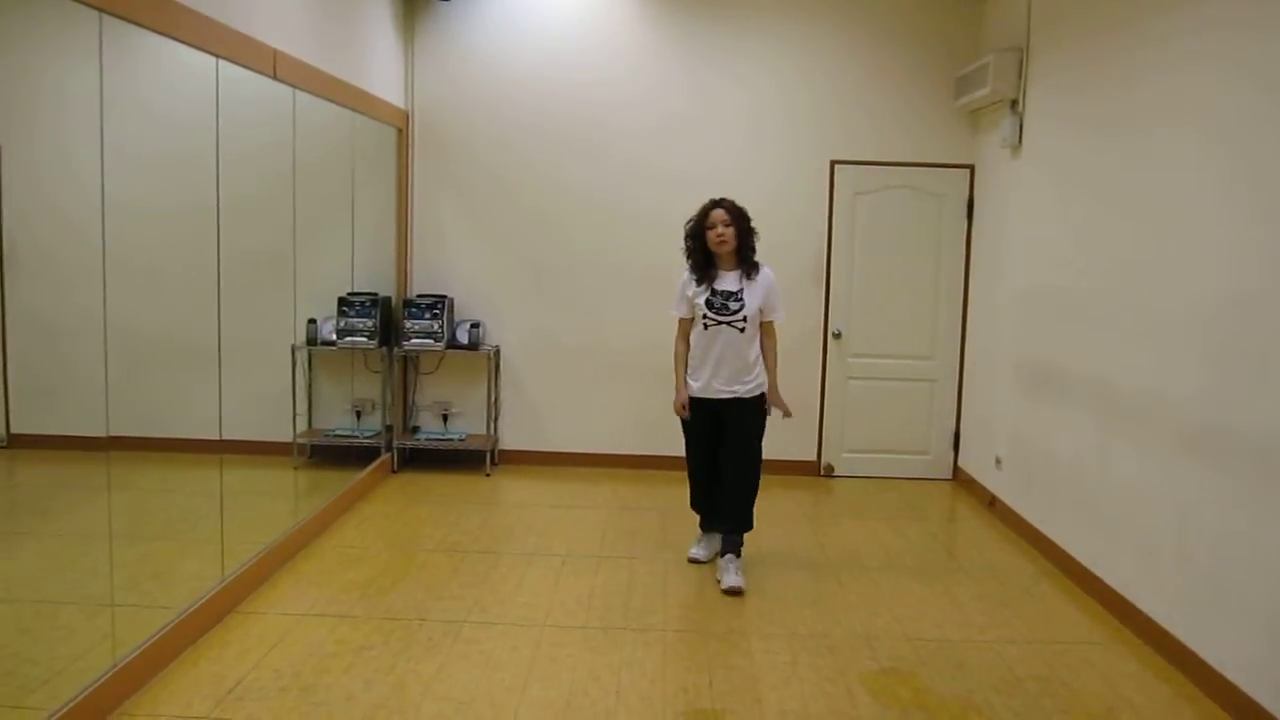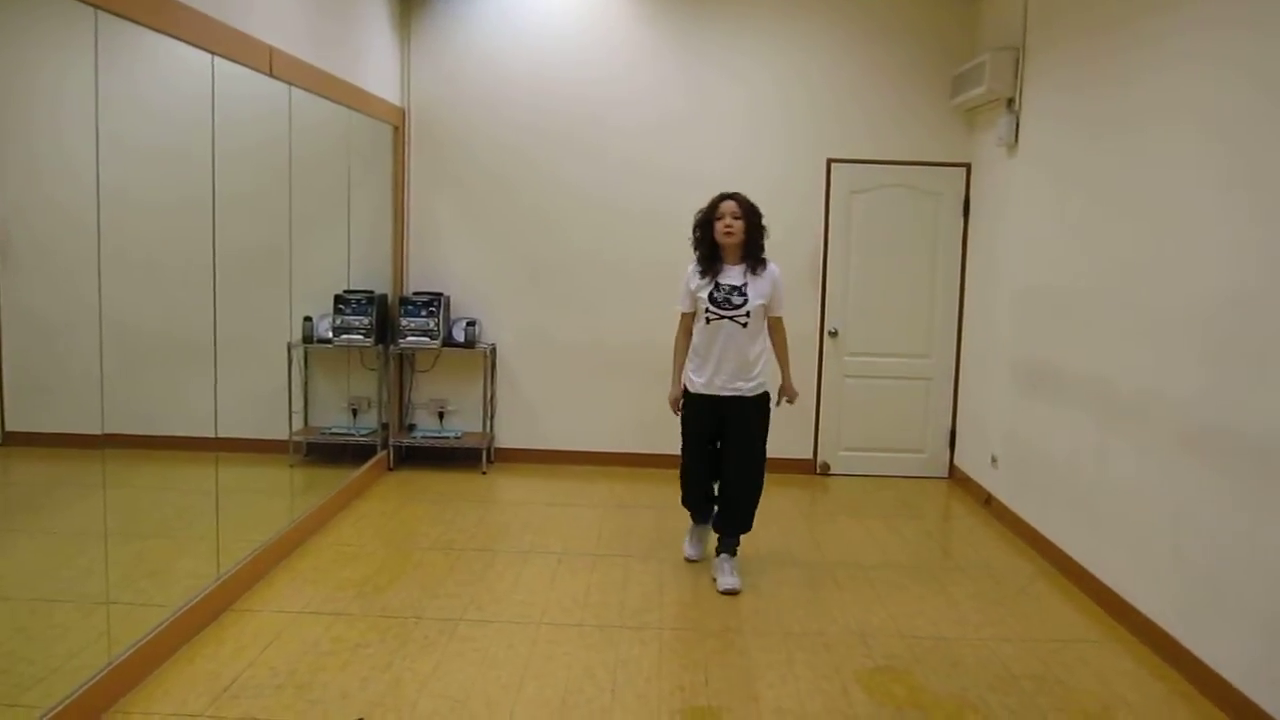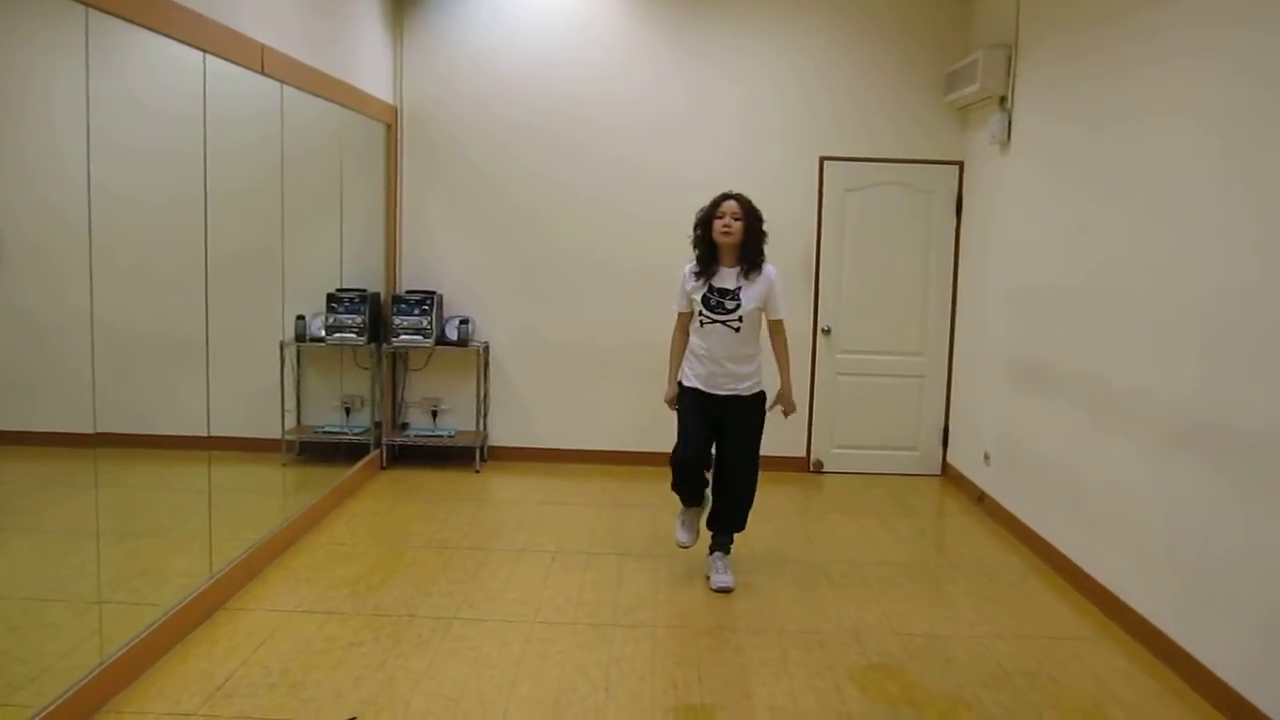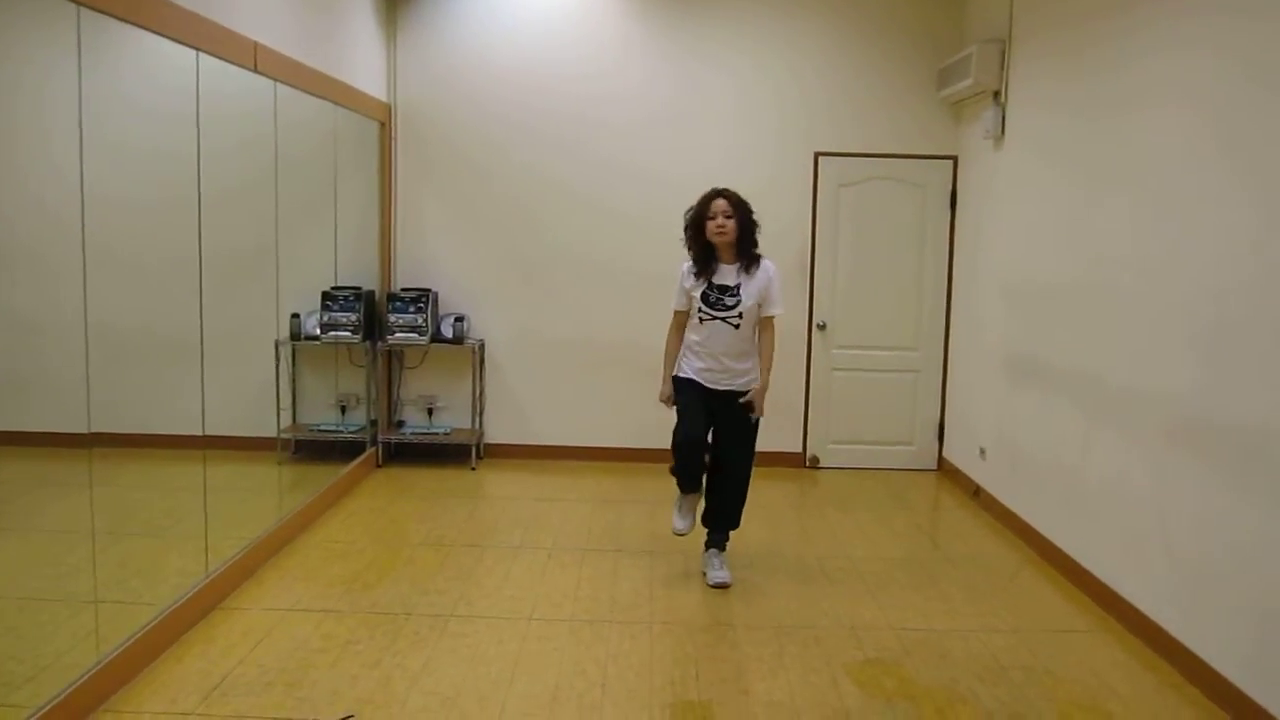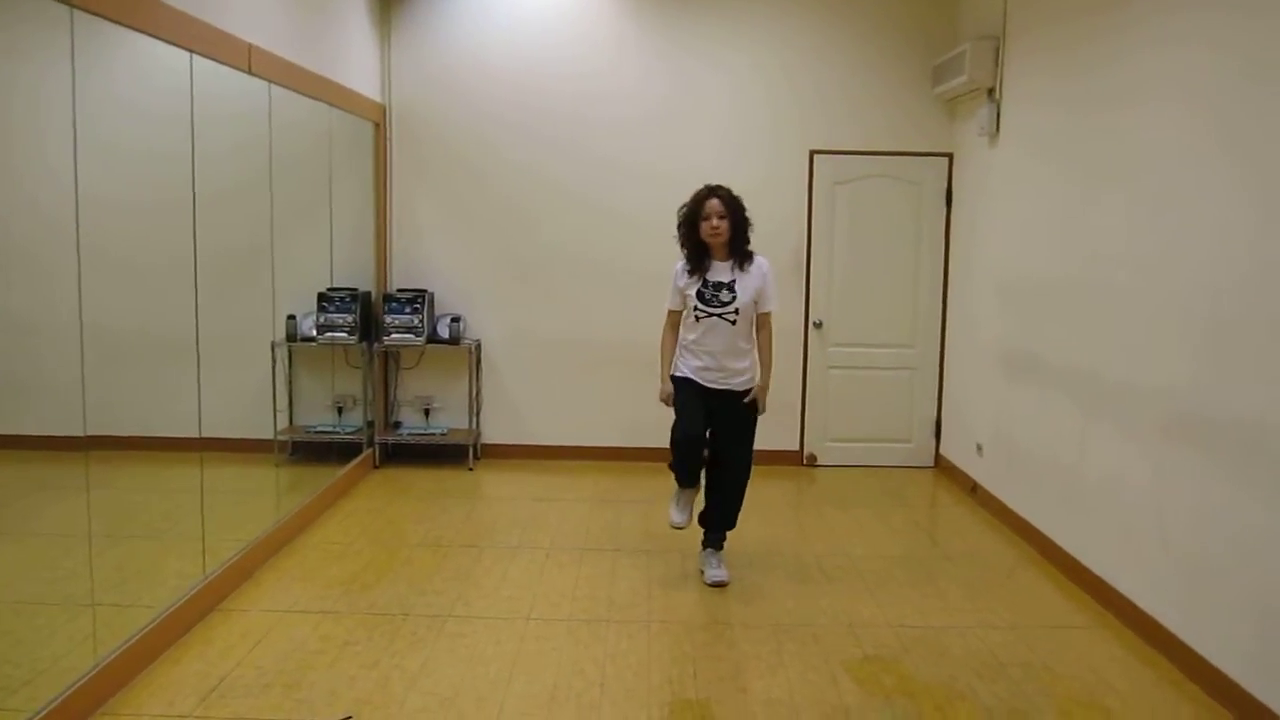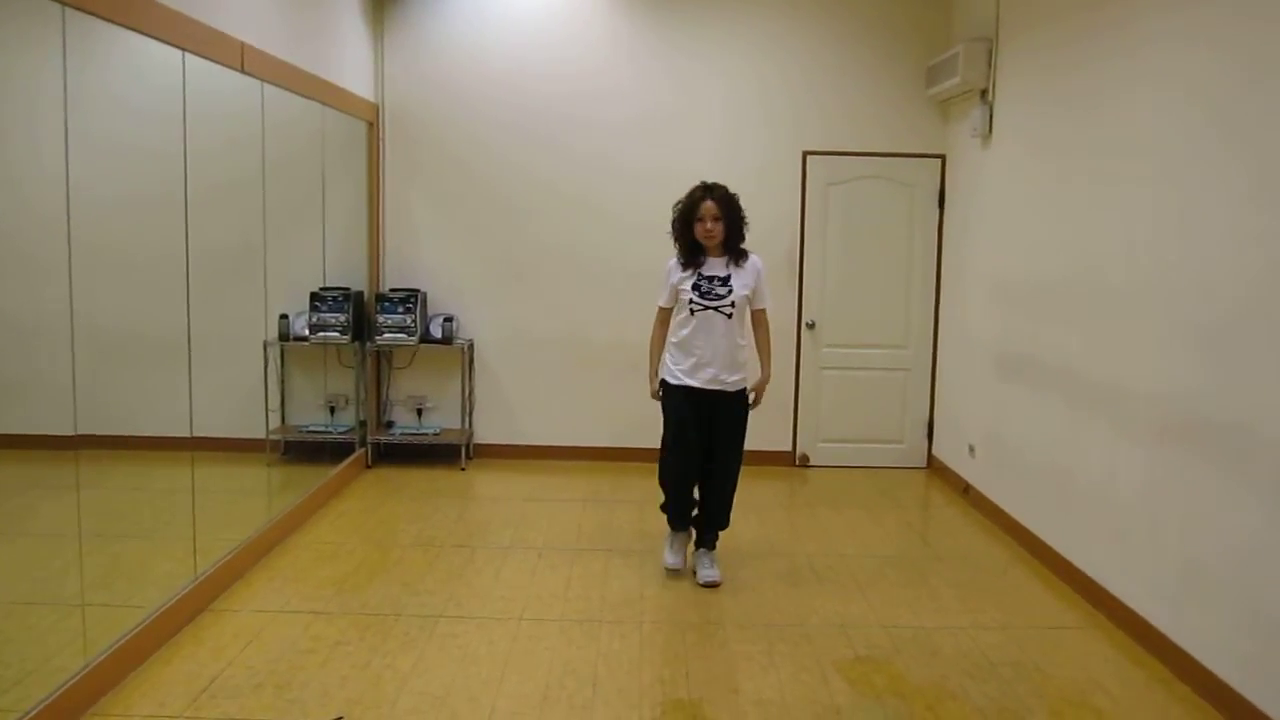
dt=0.2s
person 1, frame 1
left shoulder: (762, 279)
right shoulder: (693, 280)
left elbow: (767, 336)
right elbow: (683, 337)
left wrist: (773, 388)
right wrist: (680, 387)
left hip: (746, 395)
right hip: (701, 394)
left knee: (740, 473)
right knee: (702, 469)
left ankle: (731, 555)
right ankle: (710, 531)
person 1, frame 2
left shoulder: (768, 274)
right shoulder: (698, 273)
left elbow: (775, 328)
right elbow: (685, 330)
left wrist: (787, 379)
right wrist: (676, 382)
left hip: (749, 393)
right hip: (701, 390)
left knee: (742, 474)
right knee: (696, 467)
left ankle: (726, 553)
right ankle: (701, 523)
person 1, frame 3
left shoulder: (765, 276)
right shoulder: (694, 273)
left elbow: (776, 331)
right elbow: (682, 328)
left wrist: (786, 385)
right wrist: (671, 381)
left hip: (744, 392)
right hip: (697, 387)
left knee: (737, 474)
right knee: (688, 459)
left ankle: (720, 552)
right ankle: (693, 505)
person 1, frame 4
left shoulder: (763, 272)
right shoulder: (691, 271)
left elbow: (766, 330)
right elbow: (678, 326)
left wrist: (762, 384)
right wrist: (666, 378)
left hip: (739, 387)
right hip: (694, 379)
left knee: (733, 470)
right knee: (689, 442)
left ankle: (715, 549)
right ankle: (689, 492)
person 1, frame 5
left shoulder: (757, 269)
right shoulder: (685, 270)
left elbow: (764, 328)
right elbow: (672, 326)
left wrist: (764, 381)
right wrist: (665, 378)
left hip: (737, 385)
right hip: (691, 379)
left knee: (732, 469)
right knee: (688, 439)
left ankle: (713, 547)
right ankle: (686, 486)
person 1, frame 6
left shoulder: (750, 267)
right shoulder: (678, 266)
left elbow: (759, 322)
right elbow: (662, 322)
left wrist: (765, 373)
right wrist: (653, 373)
left hip: (730, 387)
right hip: (681, 383)
left knee: (722, 471)
right knee: (679, 461)
left ankle: (706, 547)
right ankle: (679, 529)
